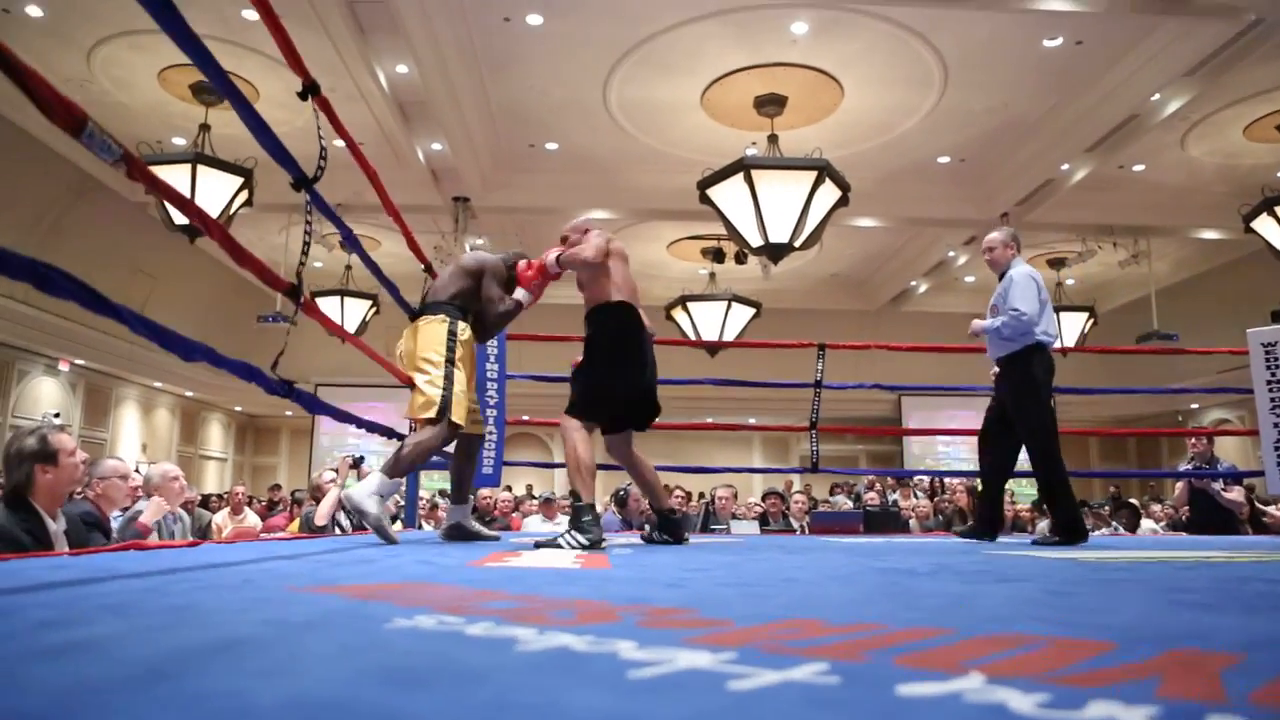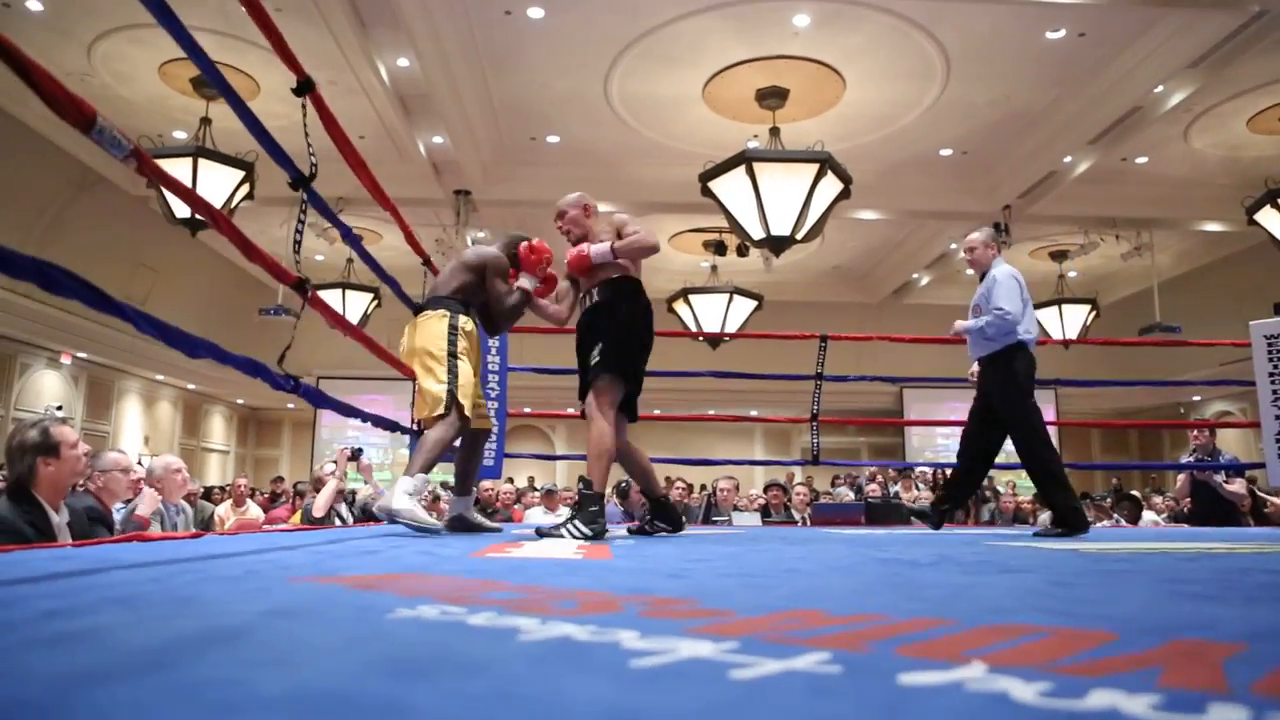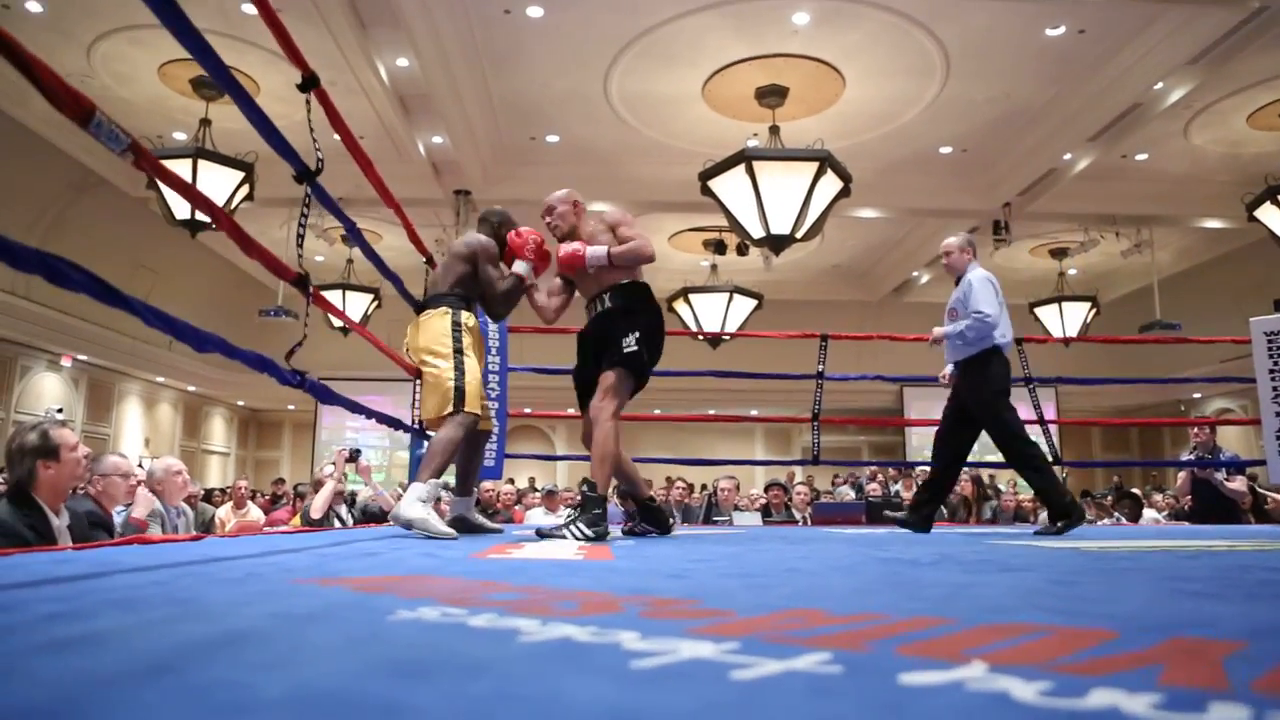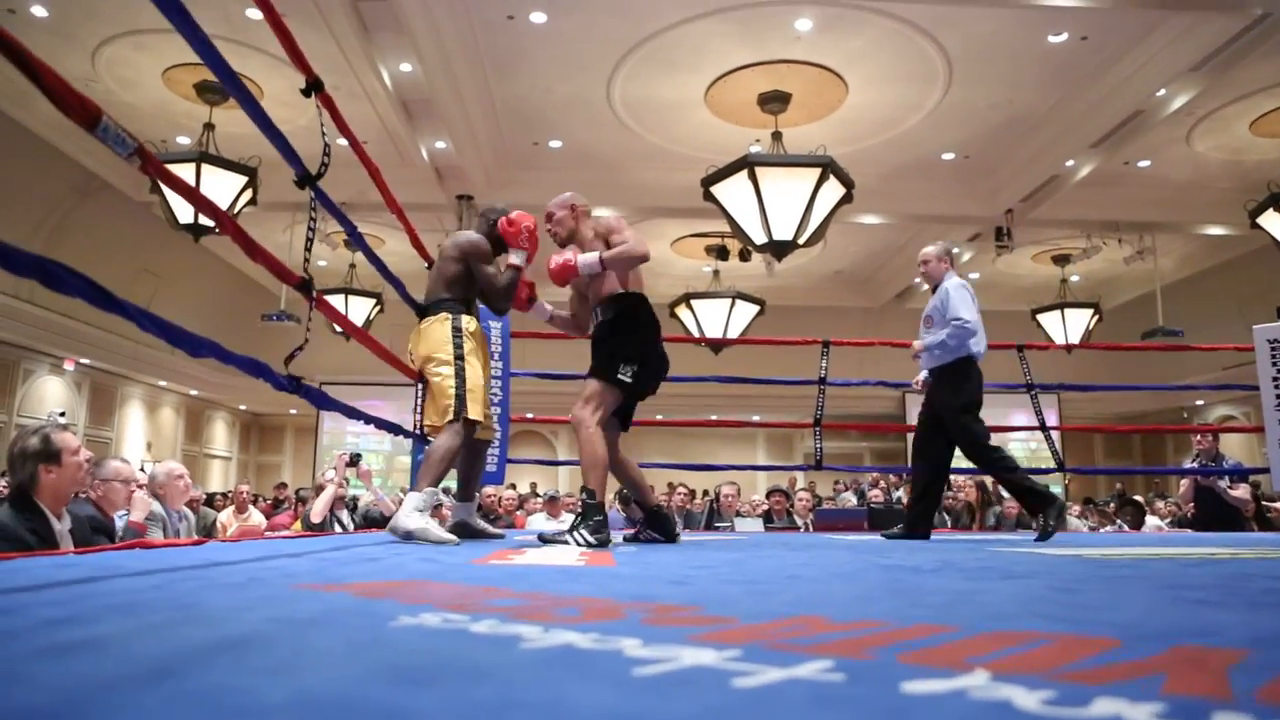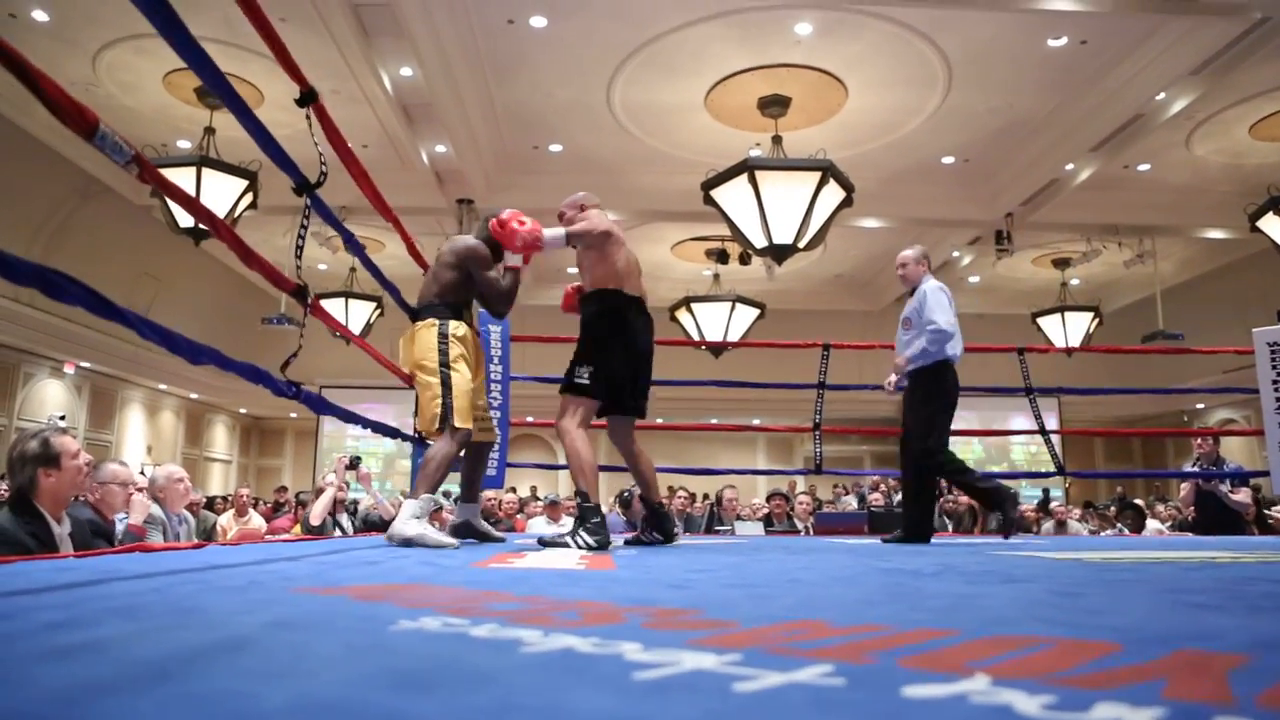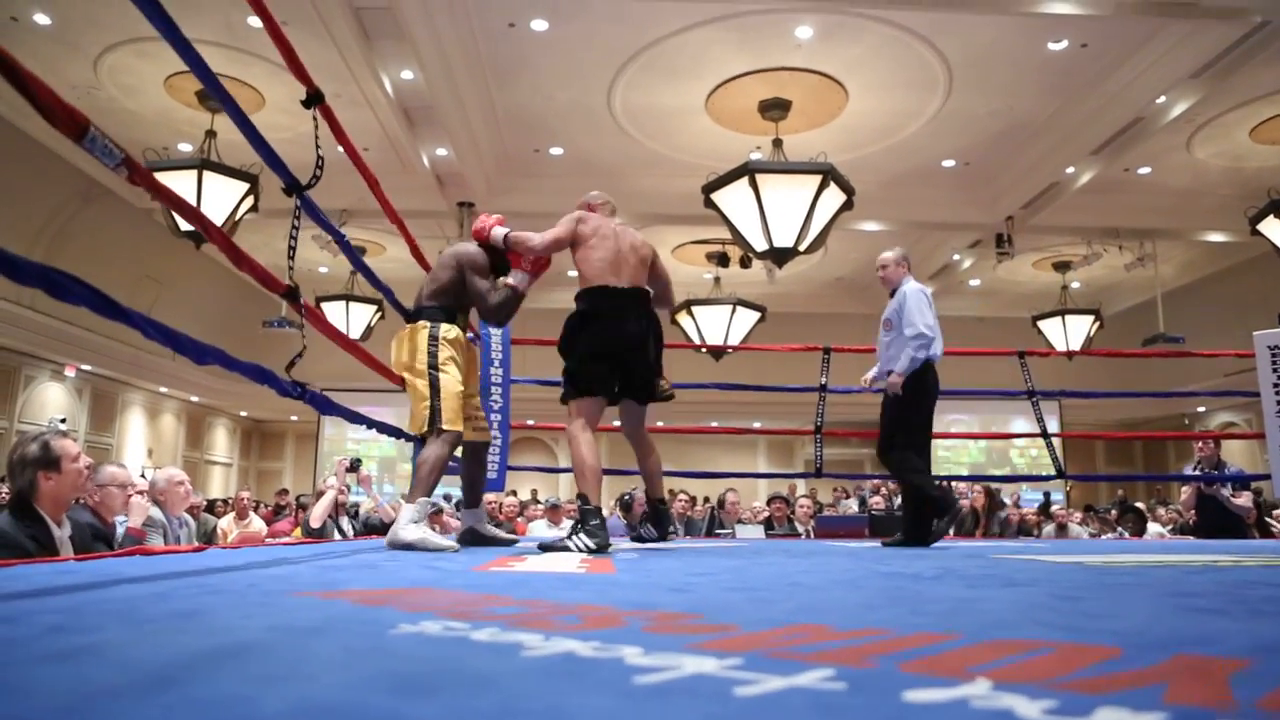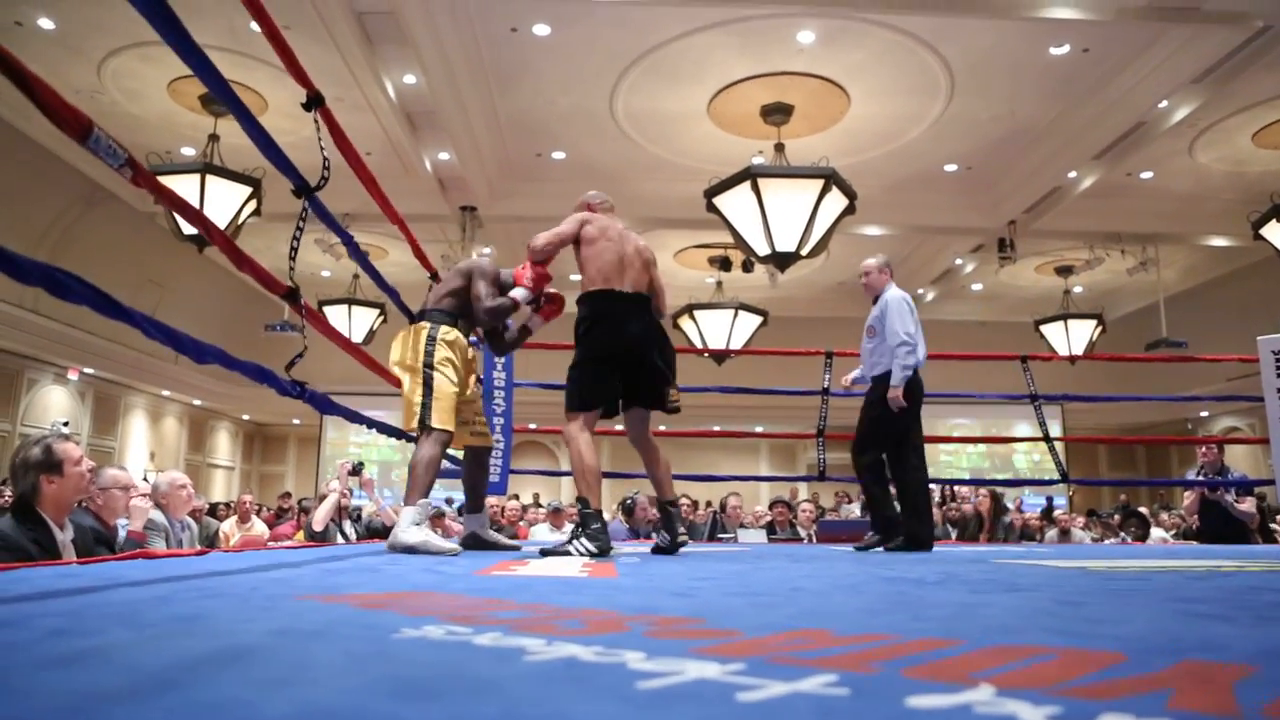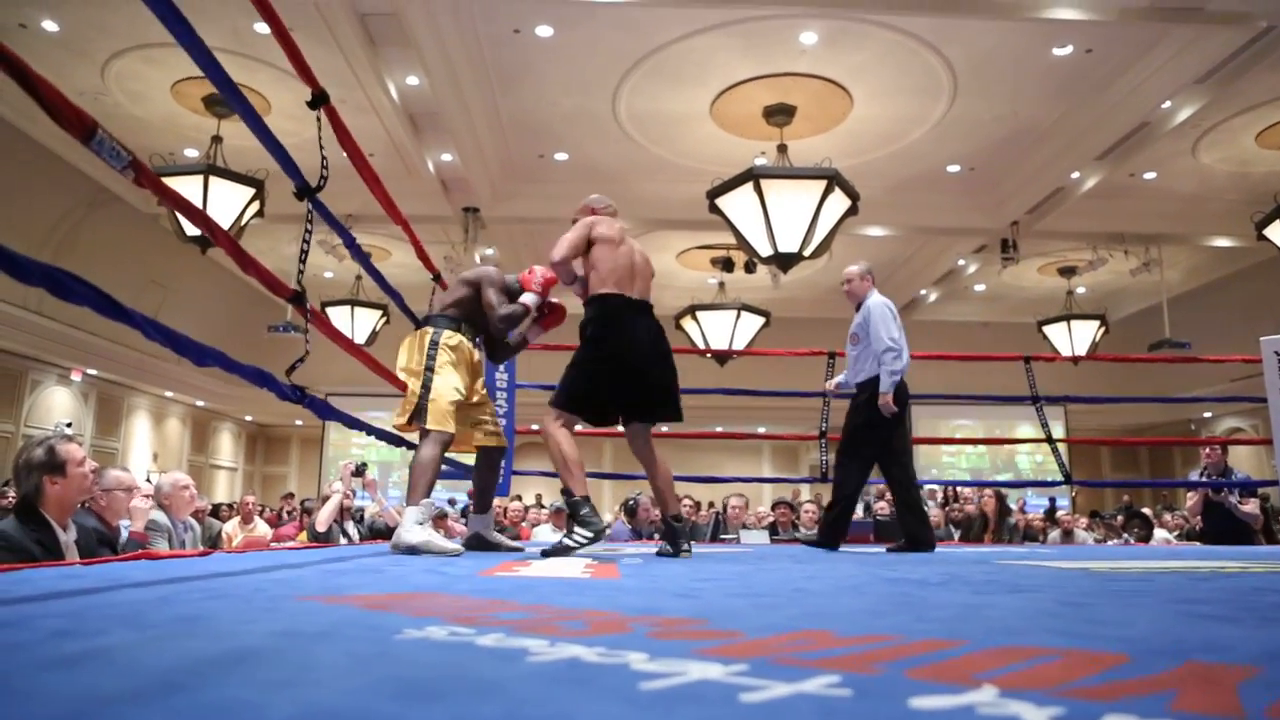
dt=0.1s
person 1, frame 1
left shoulder: (600, 239)
right shoulder: (611, 266)
left elbow: (586, 259)
right elbow: (646, 327)
left wrist: (552, 260)
left hip: (613, 338)
right hip: (632, 347)
left knee: (573, 425)
right knee: (619, 448)
left ankle: (586, 522)
right ankle: (670, 523)
person 1, frame 2
left shoulder: (615, 224)
right shoulder: (577, 264)
left elbow: (649, 242)
right elbow: (560, 315)
left wrist: (600, 251)
right wrist: (529, 296)
left hip: (623, 312)
left knee: (598, 407)
right knee: (613, 434)
left ankle: (590, 511)
right ankle: (664, 511)
person 1, frame 3
left shoulder: (608, 222)
right shoulder: (568, 265)
left elbow: (647, 251)
right elbow: (549, 314)
left wrist: (595, 255)
left hip: (632, 316)
right hip: (600, 330)
left knee: (602, 409)
right knee: (595, 436)
left ankle: (593, 514)
right ankle: (651, 513)
person 1, frame 4
left shoulder: (600, 227)
right shoulder: (578, 276)
left elbow: (641, 252)
right elbow: (577, 323)
left wrist: (585, 262)
right wrist: (536, 305)
left hip: (629, 329)
right hip: (614, 334)
left knee: (585, 414)
right knee: (605, 443)
left ankle: (594, 519)
right ankle: (657, 520)
person 1, frame 5
left shoulder: (594, 219)
right shoulder: (611, 243)
left elbow: (601, 230)
left wrist: (546, 237)
right wrist: (585, 303)
left hip: (609, 327)
right hip: (630, 330)
left knee: (570, 423)
right knee: (623, 438)
left ankle: (592, 524)
right ankle: (658, 521)
person 1, frame 6
left shoulder: (582, 221)
right shoulder: (640, 241)
left elbow: (539, 245)
right elbow: (668, 300)
left wrist: (498, 234)
left hip: (600, 320)
right hip: (641, 327)
left knee: (580, 424)
right knee: (635, 427)
left ankle: (593, 526)
right ankle: (659, 517)
person 1, frame 7
left shoulder: (586, 221)
right shoulder: (641, 246)
left elbow: (540, 248)
right elbow: (659, 308)
left hip: (606, 323)
right hip: (644, 327)
left knee: (577, 427)
right knee: (639, 433)
left ankle: (593, 529)
right ankle: (672, 524)
person 1, frame 8
left shoulder: (594, 224)
right shoulder: (639, 253)
left elbow: (557, 260)
left wrist: (575, 280)
left hip: (608, 331)
right hip: (647, 335)
left knee: (555, 423)
right knee: (641, 443)
left ankle: (585, 516)
right ankle: (677, 533)
person 2, frame 1
left shoulder: (473, 269)
right shoulder: (494, 264)
left elbow: (480, 331)
right elbow: (495, 317)
left wrist: (520, 296)
right wrist: (524, 293)
left hip: (443, 336)
right hip: (442, 332)
left knee: (471, 432)
right knee: (443, 425)
left ankle: (459, 520)
right ankle: (370, 492)
person 2, frame 2
left shoulder: (478, 261)
right shoulder: (492, 257)
left elbow: (493, 327)
right elbow: (503, 314)
left wrist: (531, 291)
right wrist: (529, 280)
left hip: (444, 330)
right hip: (444, 327)
left knee: (478, 426)
right knee: (453, 418)
left ankle: (461, 512)
right ankle: (404, 495)
person 2, frame 3
left shoulder: (474, 248)
right shoulder: (483, 244)
left elbow: (496, 311)
right elbow: (499, 300)
left wrist: (527, 274)
right wrist: (524, 265)
left hip: (446, 327)
right hip: (448, 326)
left knee: (479, 425)
right knee: (463, 416)
left ankle: (462, 512)
right ankle: (414, 503)
person 2, frame 4
left shoulder: (470, 247)
right shoulder: (474, 242)
left elbow: (498, 305)
right elbow: (500, 298)
left wrist: (519, 256)
right wrist: (518, 254)
left hip: (456, 335)
right hip: (452, 332)
left knee: (480, 430)
right knee: (463, 423)
left ankle: (463, 516)
right ankle: (412, 512)
person 2, frame 5
left shoulder: (467, 252)
right shoulder: (474, 247)
left elbow: (497, 308)
right elbow: (500, 304)
left wrist: (513, 262)
right wrist: (515, 258)
left hip: (449, 339)
right hip: (442, 336)
left knee: (481, 434)
right knee: (455, 431)
left ankle: (467, 518)
right ankle: (409, 520)
person 2, frame 6
left shoulder: (476, 260)
right shoulder: (472, 255)
left elbow: (499, 318)
right elbow: (493, 312)
left wrist: (524, 278)
right wrist: (519, 274)
left hip: (447, 344)
right hip: (433, 340)
left knee: (477, 435)
right knee: (446, 433)
left ankle: (473, 523)
right ankle: (408, 523)
person 2, frame 7
left shoulder: (492, 286)
right shoulder: (486, 268)
left elbow: (501, 347)
right elbow: (487, 313)
left wrist: (537, 319)
right wrist: (524, 292)
left hip: (450, 345)
right hip: (436, 341)
left knee: (479, 441)
right knee: (437, 433)
left ankle: (476, 529)
right ankle: (409, 527)
person 2, frame 8
left shoulder: (500, 298)
right shoulder: (491, 277)
left elbow: (498, 355)
right elbow: (499, 324)
left wrist: (535, 328)
right wrist: (532, 298)
left hip: (461, 354)
right hip: (441, 346)
left knee: (493, 443)
right knee: (438, 434)
left ankle: (480, 531)
right ankle: (412, 527)
person 3, frame 1
left shoulder: (1020, 276)
right shoulder: (1011, 280)
left elbow: (1022, 320)
left wrist: (985, 326)
right wrist: (1002, 364)
left hip: (1026, 370)
right hip: (1017, 371)
left knee: (1042, 447)
right knee: (993, 442)
left ankle: (1069, 527)
right ankle: (986, 521)
person 3, frame 2
left shoulder: (1001, 276)
right shoulder: (989, 281)
left elbow: (1005, 318)
left wrist: (967, 327)
right wrist: (980, 363)
left hip: (1009, 368)
right hip: (996, 371)
left knee: (1032, 442)
right knee: (975, 442)
left ankle: (1070, 516)
right ankle: (941, 509)
person 3, frame 3
left shoulder: (977, 280)
right shoulder: (965, 285)
left elbow: (985, 321)
left wrist: (946, 332)
right wrist: (953, 366)
left hip: (984, 372)
right hip: (970, 374)
left knee: (1012, 441)
right knee: (949, 444)
left ankle: (1064, 510)
right ankle: (920, 513)
person 3, frame 4
left shoulder: (954, 288)
right shoulder: (939, 295)
left elbow: (965, 326)
left wrist: (925, 345)
right wrist: (925, 373)
left hip: (957, 379)
right hip: (945, 380)
left knee: (977, 447)
right knee: (928, 451)
left ankle: (1043, 504)
right ankle: (916, 523)
person 3, frame 5
left shoulder: (931, 290)
right shoulder: (917, 297)
left elbow: (942, 330)
left wrist: (907, 356)
right wrist: (898, 373)
left hip: (934, 381)
right hip: (922, 382)
left knee: (930, 453)
right knee: (914, 455)
left ankle: (999, 497)
right ankle: (915, 527)
person 3, frame 6
left shoulder: (912, 293)
right shoulder: (898, 299)
left elbow: (922, 335)
left wrist: (900, 373)
right wrist: (876, 373)
left hip: (912, 385)
right hip: (912, 385)
left knee: (893, 451)
right knee: (911, 453)
left ankle: (943, 504)
right ankle: (916, 530)
person 3, frame 7
left shoulder: (894, 299)
right shoulder: (882, 305)
left elbow: (905, 343)
left wrist: (896, 384)
right wrist: (856, 375)
left hip: (894, 391)
right hip: (886, 389)
left knee: (866, 454)
right knee: (905, 461)
left ankle: (884, 526)
right ankle: (918, 535)
person 3, frame 8
left shoulder: (876, 306)
right shoulder: (865, 312)
left elbow: (890, 350)
left wrist: (885, 390)
right wrist: (839, 380)
left hip: (876, 395)
right hip: (875, 394)
left knee: (851, 461)
right knee: (896, 466)
left ankle: (831, 533)
right ankle: (918, 536)
